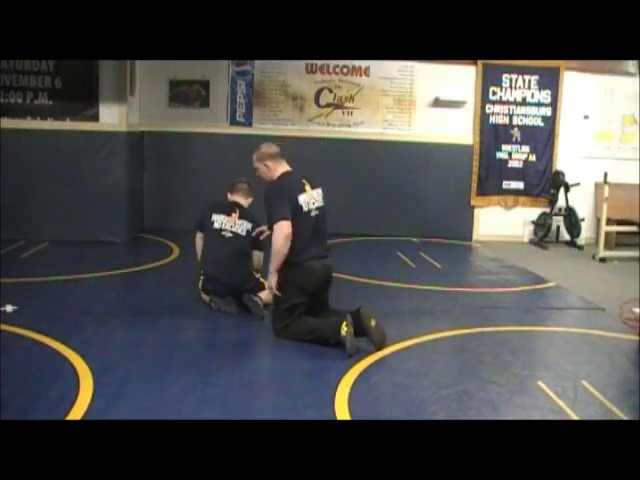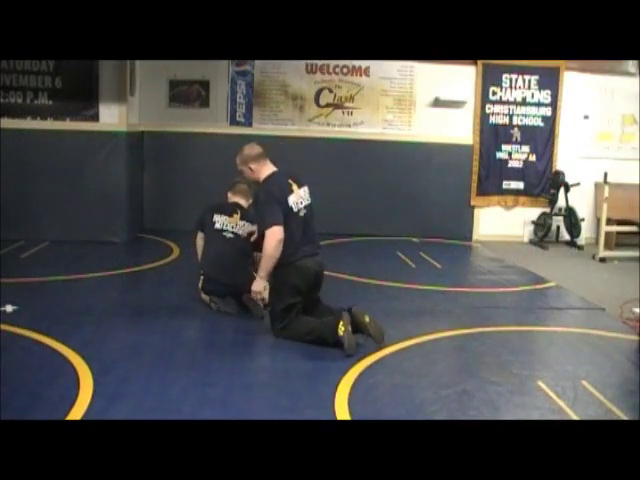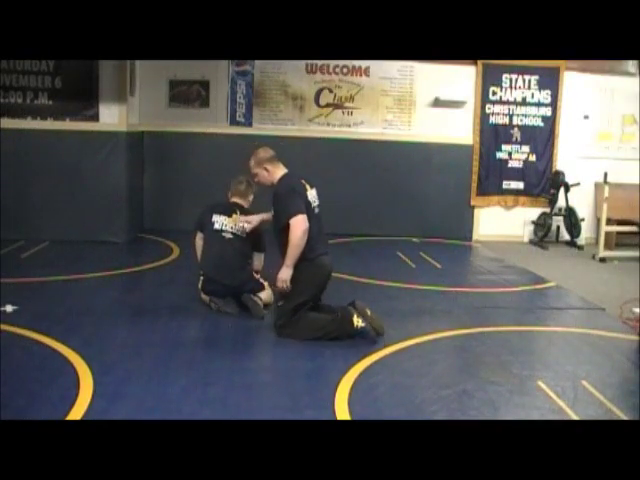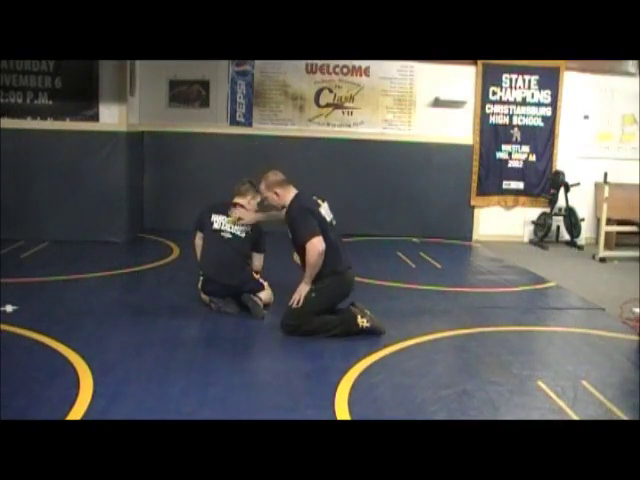
dt=0.5s
person 1, frame 1
left shoulder: (276, 190)
right shoulder: (309, 182)
left elbow: (284, 233)
left wrist: (273, 272)
right wrist: (274, 226)
left hip: (300, 269)
right hip: (323, 264)
left knee: (284, 325)
right knee: (318, 312)
left ankle: (336, 328)
right ankle: (357, 320)
person 1, frame 2
left shoulder: (265, 193)
right shoulder: (294, 180)
left elbow: (276, 237)
left wrist: (261, 277)
right wrist: (263, 226)
left hip: (292, 268)
right hip: (314, 262)
left knee: (282, 325)
right knee: (311, 307)
left ankle: (334, 328)
right ankle: (351, 317)
person 1, frame 3
left shoulder: (284, 188)
right shoulder: (297, 182)
left elbow: (300, 226)
left wrist: (287, 267)
right wrist: (262, 217)
left hip: (307, 265)
right hip: (320, 261)
left knee: (286, 323)
right knee: (307, 309)
left ankle: (347, 322)
right ankle: (352, 312)
person 1, frame 4
left shoulder: (299, 210)
right shoulder: (304, 201)
left elbow: (317, 247)
left wrist: (306, 282)
right wrist: (257, 216)
left hip: (333, 279)
right hip: (338, 275)
left knee: (290, 323)
right knee: (302, 311)
left ankle: (352, 321)
right ankle: (351, 313)
person 2, frame 1
left shoulder: (209, 210)
right shoulder: (253, 222)
left elbow: (199, 240)
right elbow: (257, 263)
left hip: (211, 279)
right hip: (242, 281)
left knee: (205, 293)
right knee: (267, 294)
left ankle: (216, 300)
right ankle: (255, 299)
person 2, frame 2
left shoulder: (210, 211)
right shoulder: (253, 222)
left elbow: (200, 240)
left hip: (212, 279)
right hip: (241, 281)
left knee: (204, 293)
left ankle: (217, 301)
right ankle: (251, 299)
person 2, frame 3
left shoulder: (210, 211)
left elbow: (199, 240)
right elbow: (258, 265)
left hip: (212, 281)
right hip: (242, 282)
left knee: (205, 293)
right knee: (267, 294)
left ankle: (218, 300)
right ankle: (255, 299)
person 2, frame 4
left shoulder: (209, 211)
right shoulder: (254, 225)
left elbow: (199, 240)
right elbow: (257, 266)
left hip: (211, 281)
right hip: (241, 282)
left knee: (204, 293)
right knee: (267, 294)
left ankle: (217, 301)
right ankle: (254, 300)
